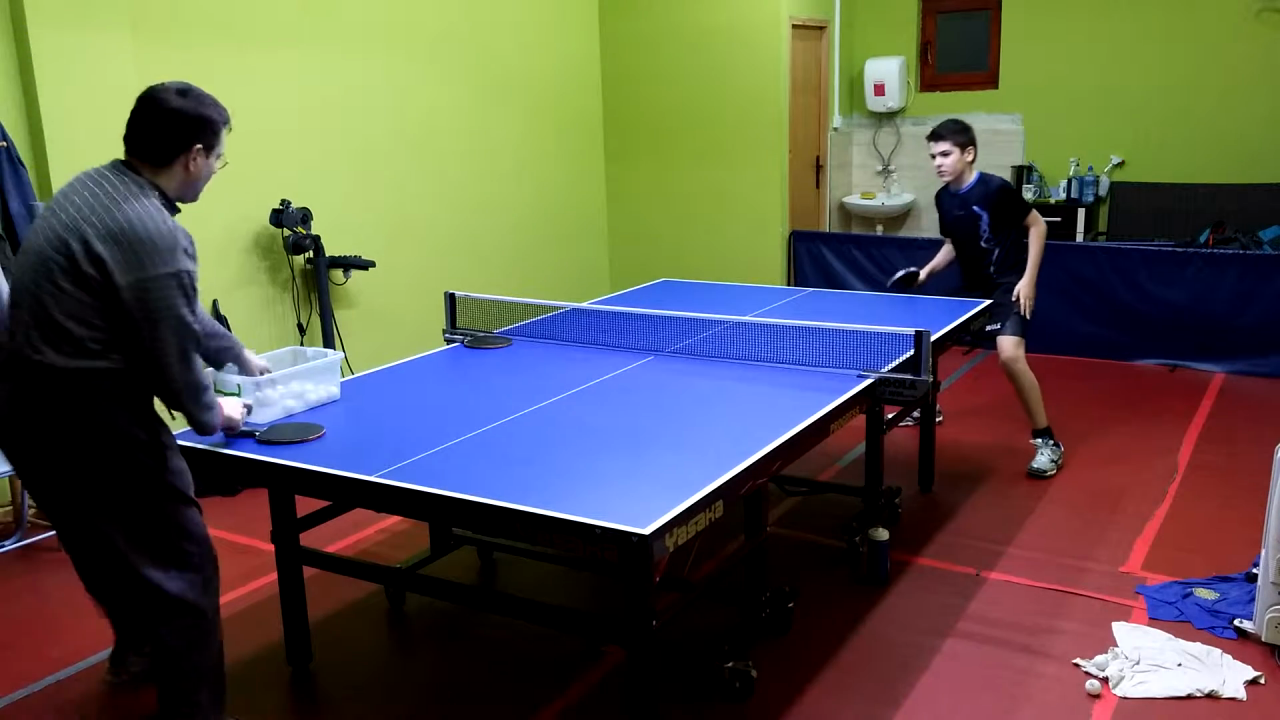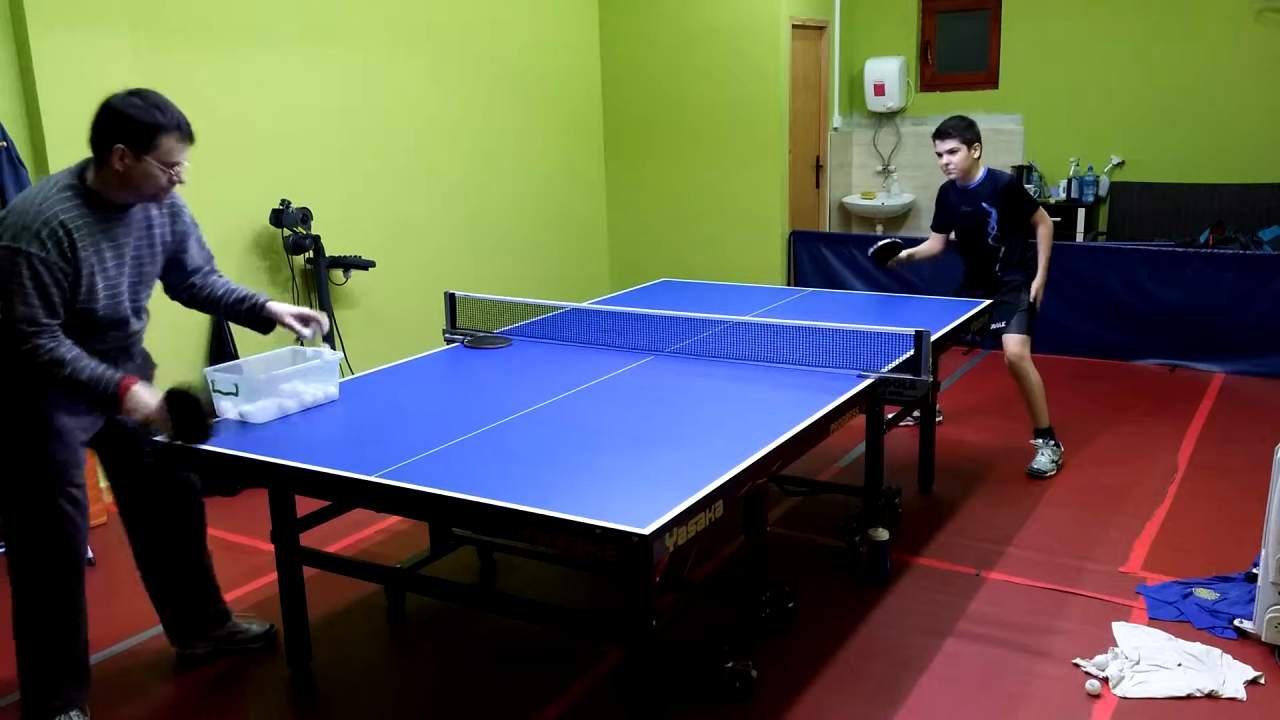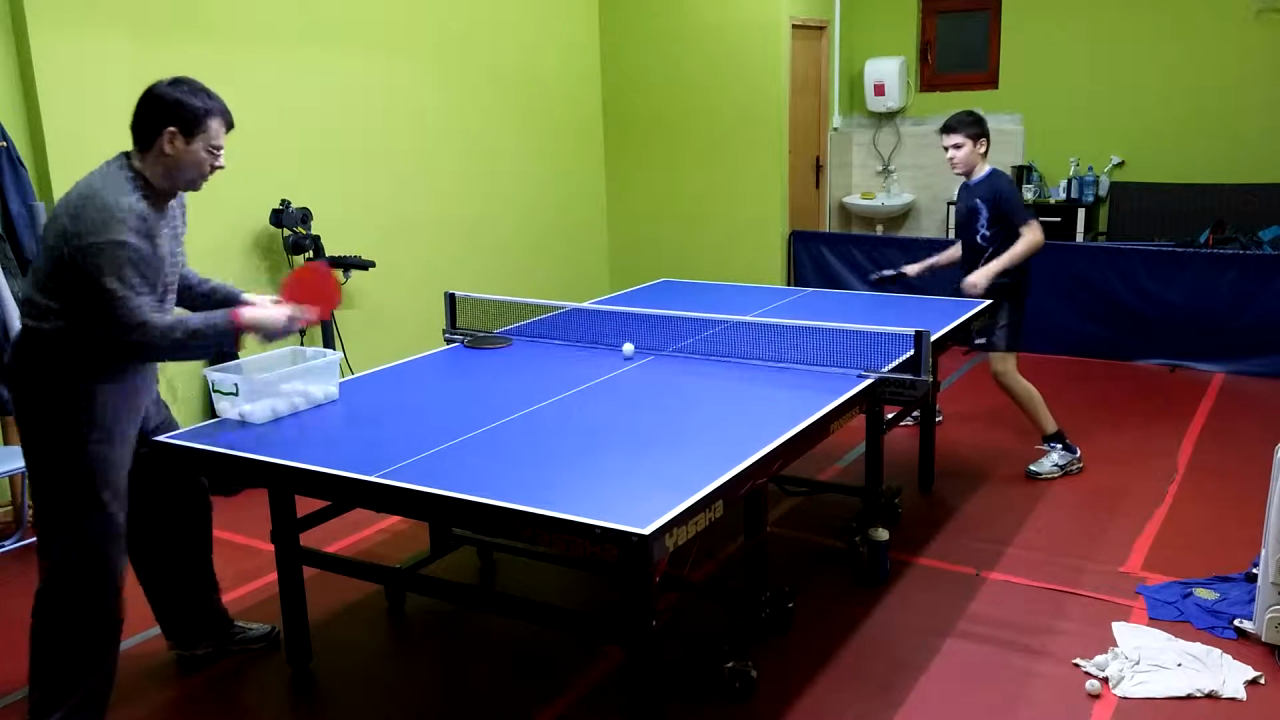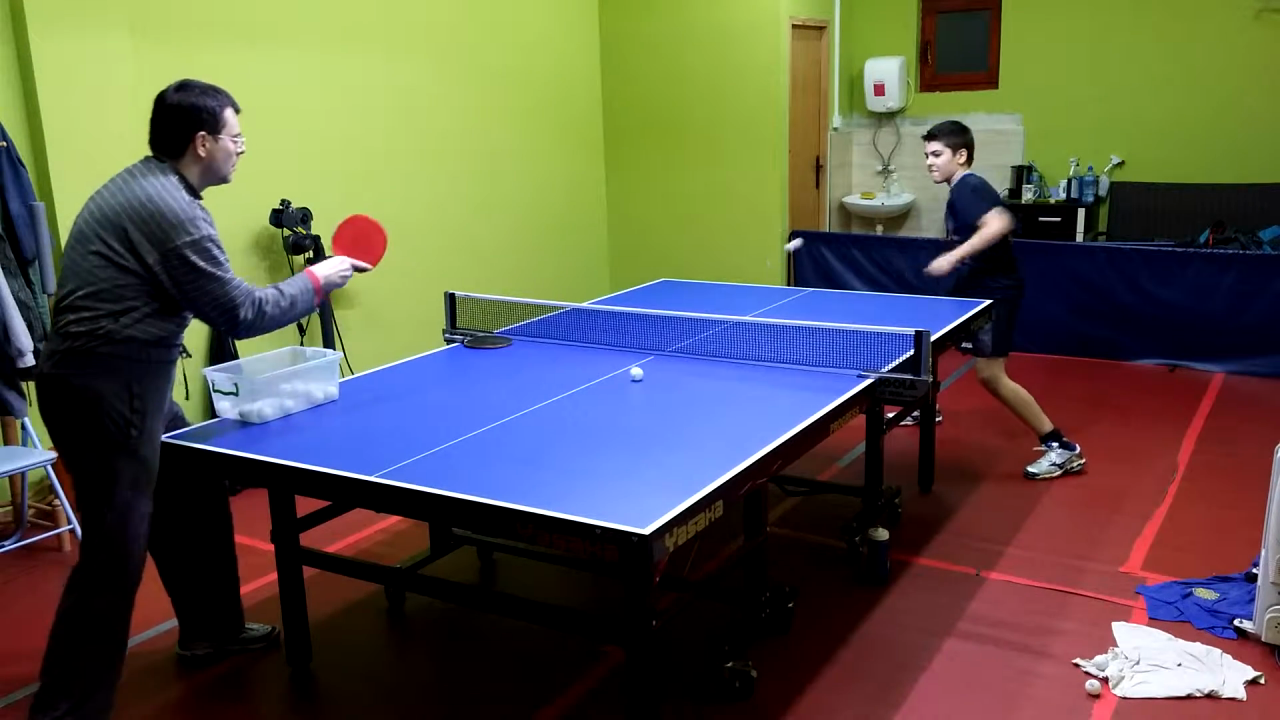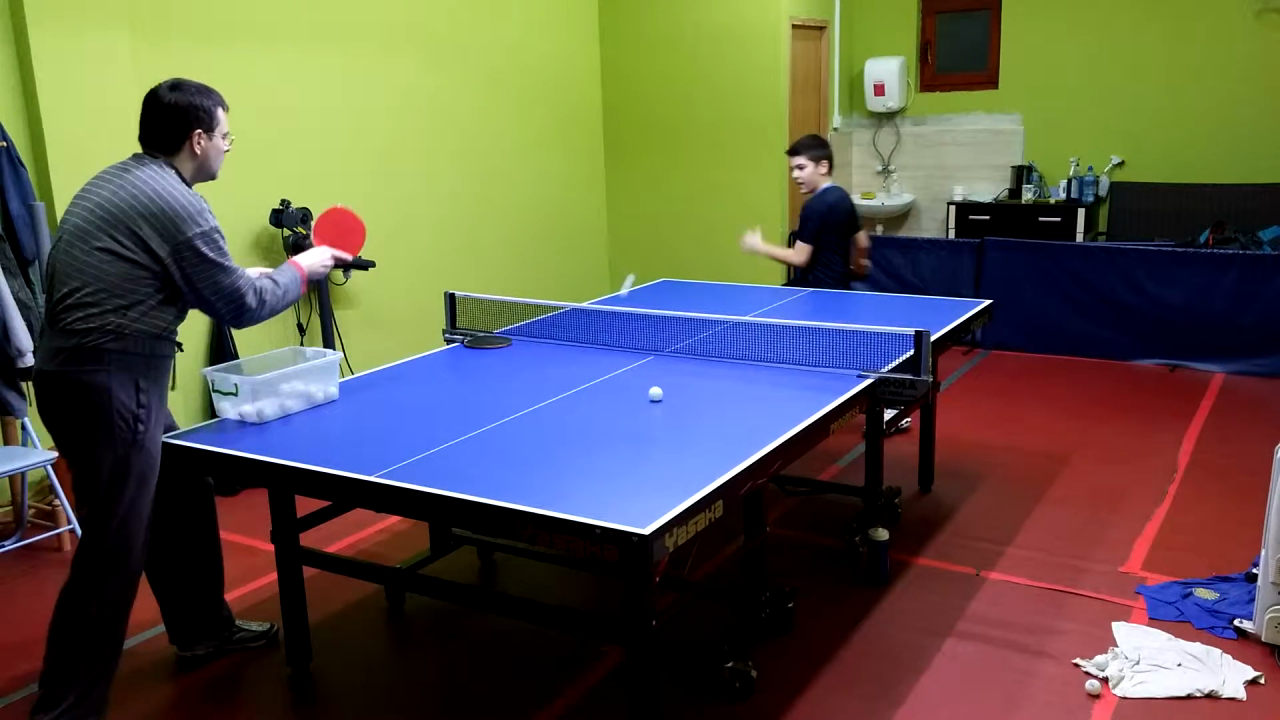
dt=1s
person 1, frame 1
left shoulder: (88, 188)
right shoulder: (154, 237)
right elbow: (172, 363)
left wrist: (233, 351)
right wrist: (214, 416)
right hip: (91, 417)
left knee: (116, 548)
right knee: (178, 573)
left ankle: (136, 651)
person 1, frame 2
left shoulder: (161, 206)
left elbow: (195, 278)
left wrist: (266, 310)
right wrist: (122, 393)
left hip: (123, 370)
left knee: (173, 500)
right knee: (53, 547)
left ankle: (198, 625)
person 1, frame 3
left shoulder: (161, 199)
right shoulder: (111, 211)
left elbow: (168, 283)
right elbow: (140, 332)
left wrist: (242, 299)
right wrist: (241, 323)
left hip: (125, 382)
right hip: (70, 393)
left knee: (178, 504)
right knee: (85, 559)
left ankle: (199, 628)
person 1, frame 4
left shoulder: (147, 187)
right shoulder: (169, 211)
right elbow: (239, 314)
right wrist: (316, 280)
left hip: (126, 379)
right hip: (101, 390)
left knee: (195, 498)
right knee: (115, 553)
left ankle: (210, 627)
person 1, frame 5
left shoulder: (118, 183)
right shoulder: (173, 205)
right elbow: (240, 306)
left wrist: (234, 278)
right wrist: (301, 269)
left hip: (95, 374)
right hip: (104, 387)
left knee: (182, 497)
right knee: (114, 550)
left ankle: (202, 626)
person 2, frame 1
left shoulder: (996, 189)
right shoulder: (943, 198)
left elbow: (1037, 225)
left wrist: (1029, 279)
right wrist: (926, 271)
left hip: (1007, 284)
right hip: (970, 286)
left knee: (1010, 356)
left ankle: (1047, 442)
person 2, frame 2
left shoulder: (1004, 185)
right shoulder: (947, 193)
left elbow: (1043, 224)
right elbow: (938, 242)
left wrist: (1040, 275)
right wrist: (909, 254)
left hip: (1014, 281)
right hip: (974, 283)
left knee: (1015, 354)
left ankle: (1047, 441)
person 2, frame 3
left shoulder: (1000, 185)
right shoulder: (966, 189)
left elbow: (1034, 237)
left wrist: (990, 270)
right wrist: (923, 265)
left hip: (1002, 291)
right hip: (973, 288)
left knee: (1001, 370)
left ankle: (1062, 449)
person 2, frame 4
left shoulder: (966, 189)
right shoulder: (973, 187)
left elbow: (999, 226)
right elbow: (986, 239)
left wrist: (953, 257)
left hip: (994, 292)
right hip: (974, 289)
left knee: (991, 374)
left ankle: (1062, 447)
person 2, frame 5
left shoulder: (815, 206)
right shoulder: (842, 199)
left elbow: (800, 259)
right elbow: (862, 244)
left wrist: (760, 247)
right wrist: (858, 262)
left hip: (818, 290)
right hip: (839, 289)
